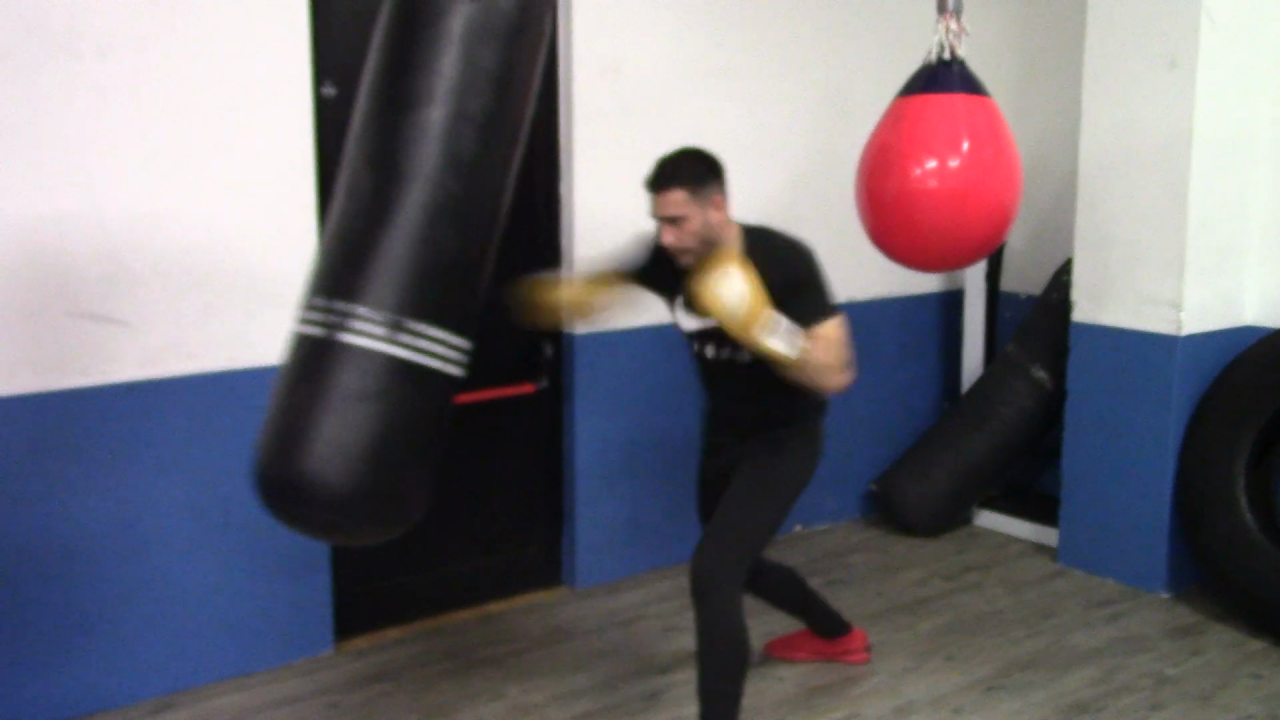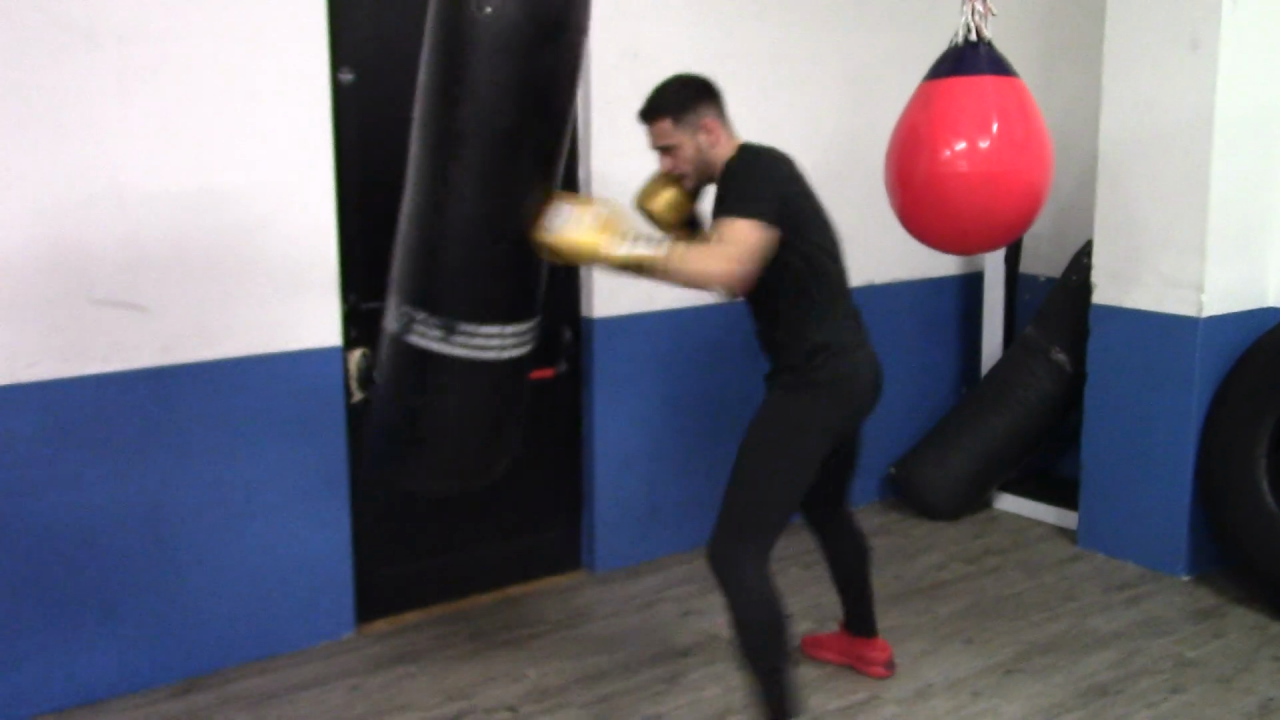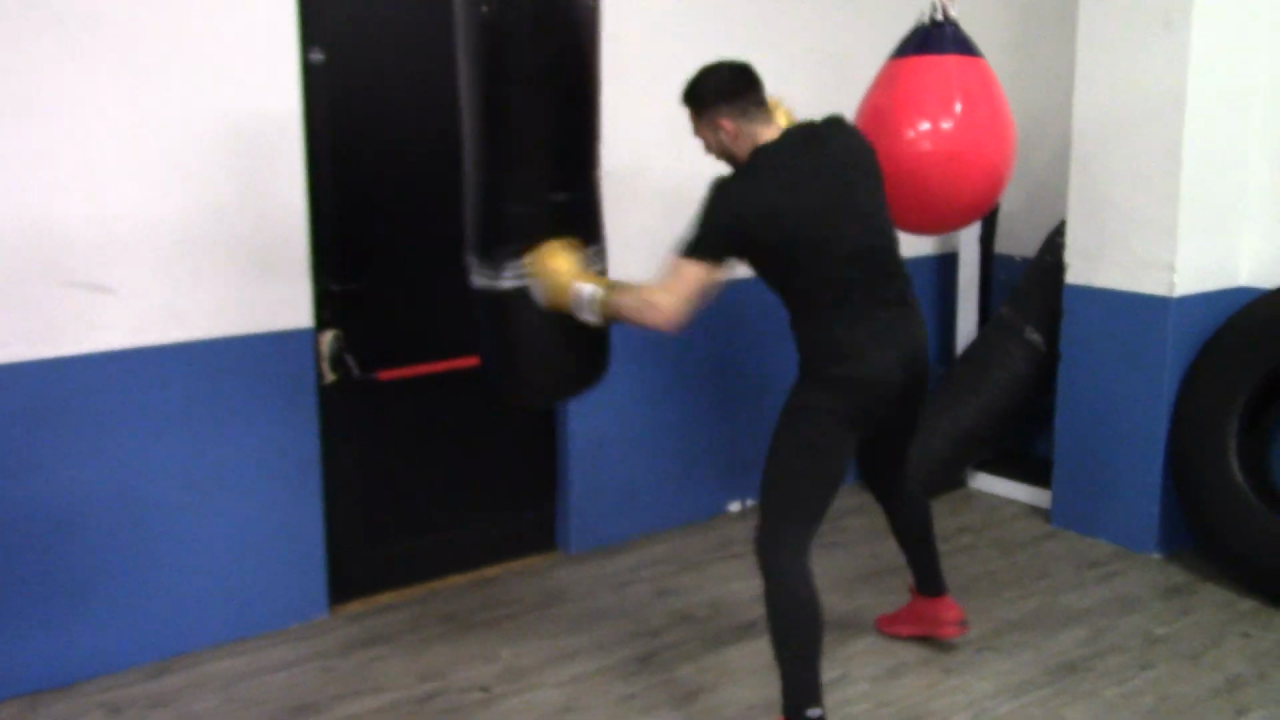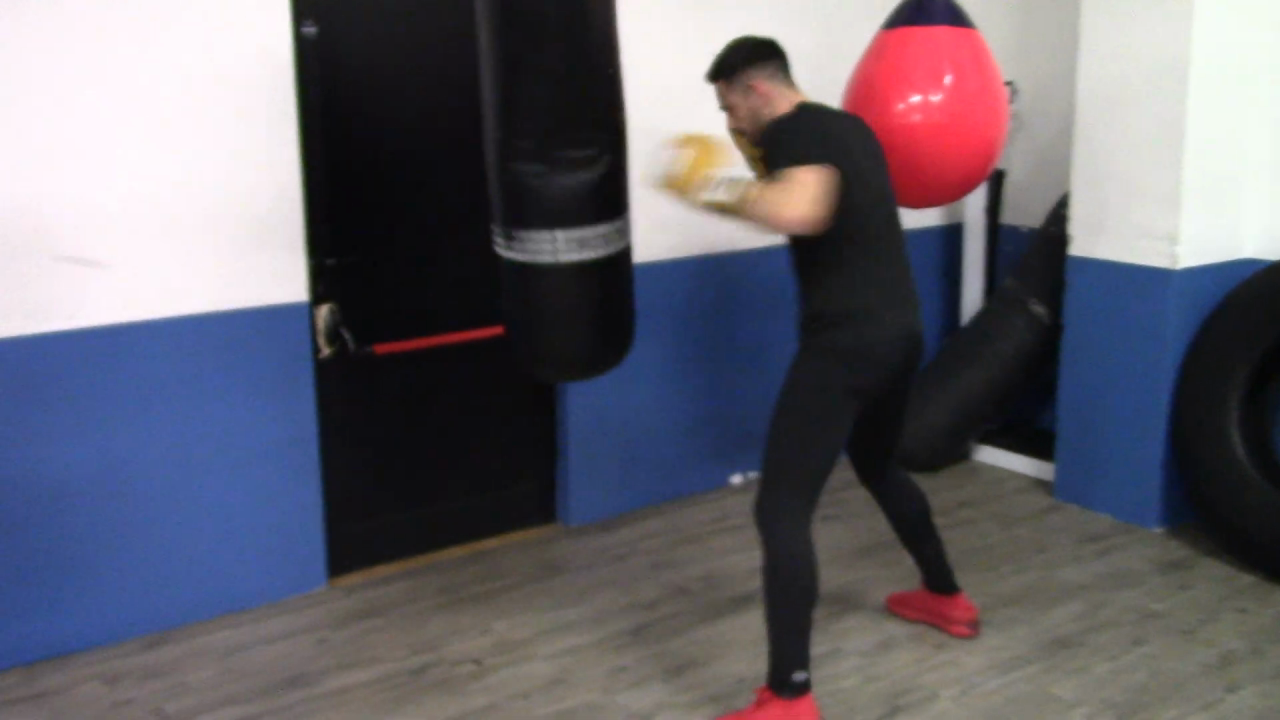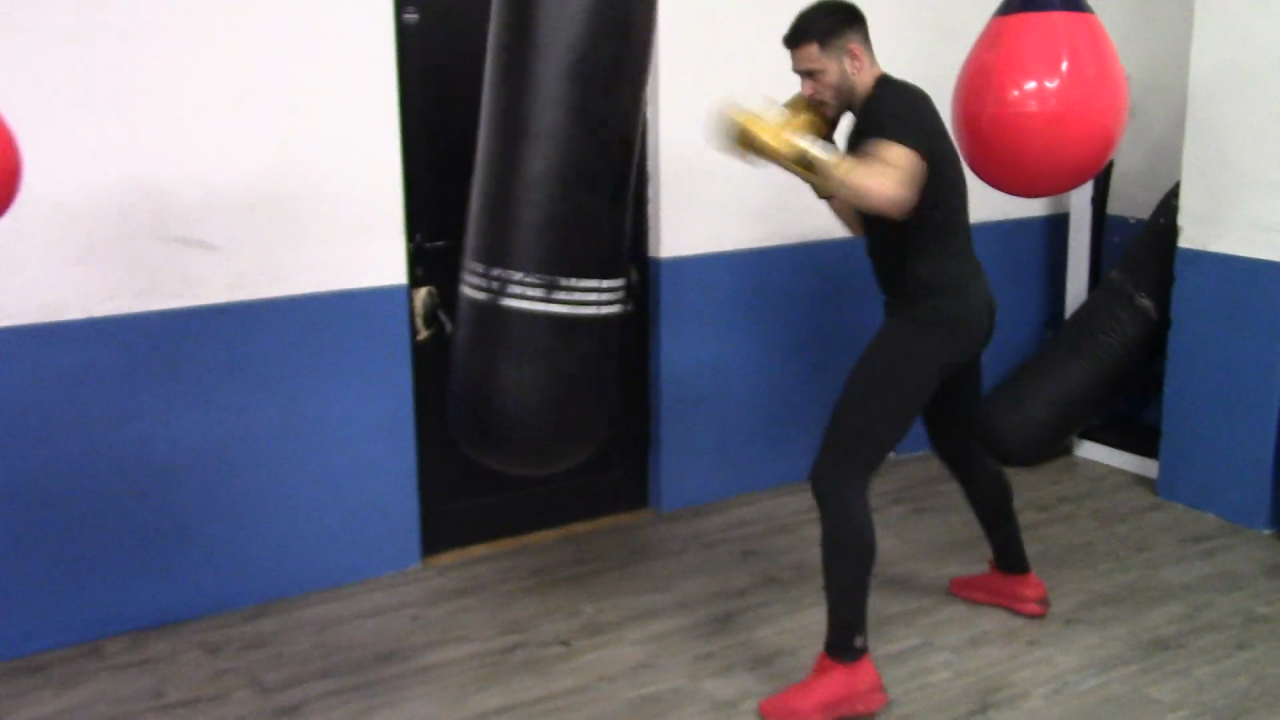
dt=0.7s
person 1, frame 1
left shoulder: (785, 261)
right shoulder: (669, 261)
left elbow: (833, 374)
right elbow: (591, 290)
left wrist: (765, 330)
right wrist: (554, 300)
left hip: (782, 442)
right hip: (725, 437)
left knee: (714, 578)
right knee: (739, 563)
right ankle: (838, 635)
person 1, frame 2
left shoulder: (755, 176)
right shoulder: (759, 172)
left elbow: (723, 269)
right elbow: (721, 265)
left wrist: (616, 246)
left hip: (819, 381)
right hip: (850, 370)
left knee: (736, 552)
right knee: (826, 507)
right ankle: (863, 639)
person 1, frame 3
left shoulder: (739, 195)
right shoulder: (843, 138)
left elbow: (666, 310)
left wrist: (584, 295)
left hip: (847, 369)
right hip: (909, 345)
left knee: (781, 542)
right knee: (887, 475)
right ankle: (935, 603)
person 1, frame 4
left shoulder: (799, 131)
right shoulder: (845, 129)
left elbow: (799, 214)
left wrist: (719, 187)
right wrist: (762, 168)
left hip: (848, 341)
right hip: (900, 331)
left knee: (780, 509)
right knee: (877, 467)
right ankle: (947, 600)
person 1, frame 5
left shoulder: (894, 108)
right shoulder: (878, 116)
left elbow: (888, 195)
right elbow: (867, 220)
left wrist: (796, 146)
right wrist: (809, 159)
left hip: (934, 320)
right hip: (962, 309)
left knee: (836, 475)
right knee: (957, 445)
right ankle: (1015, 576)
